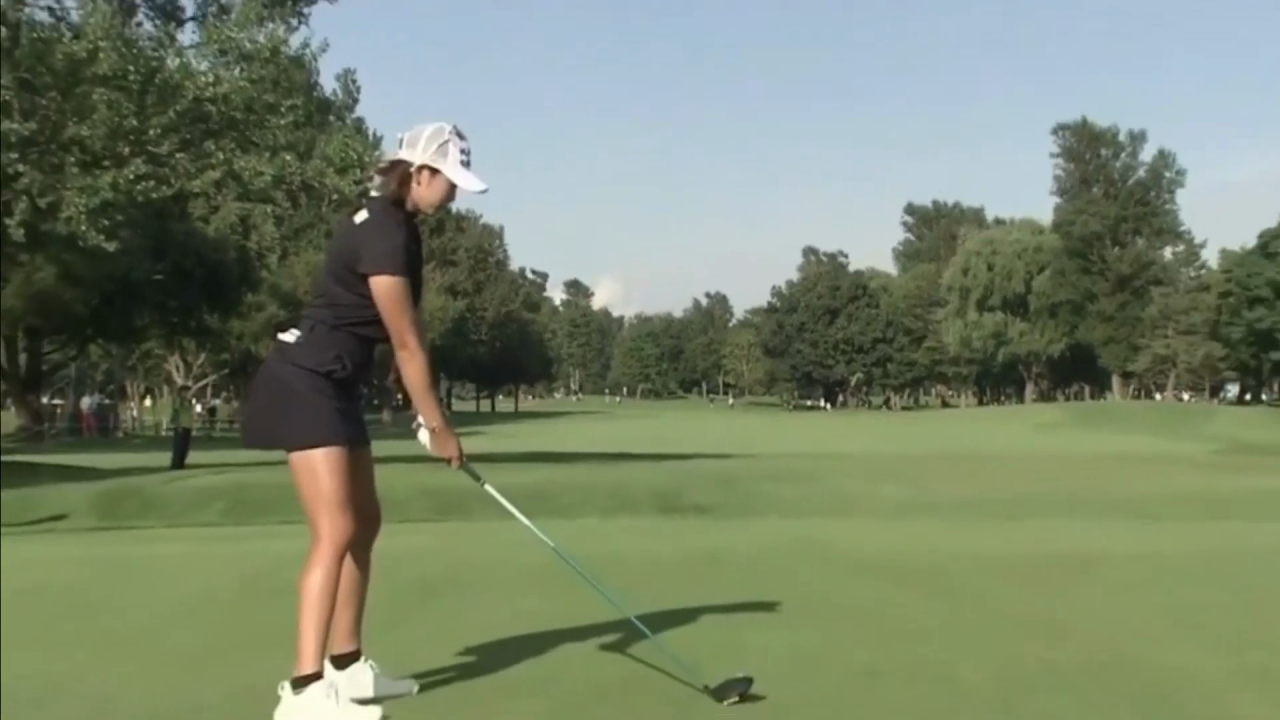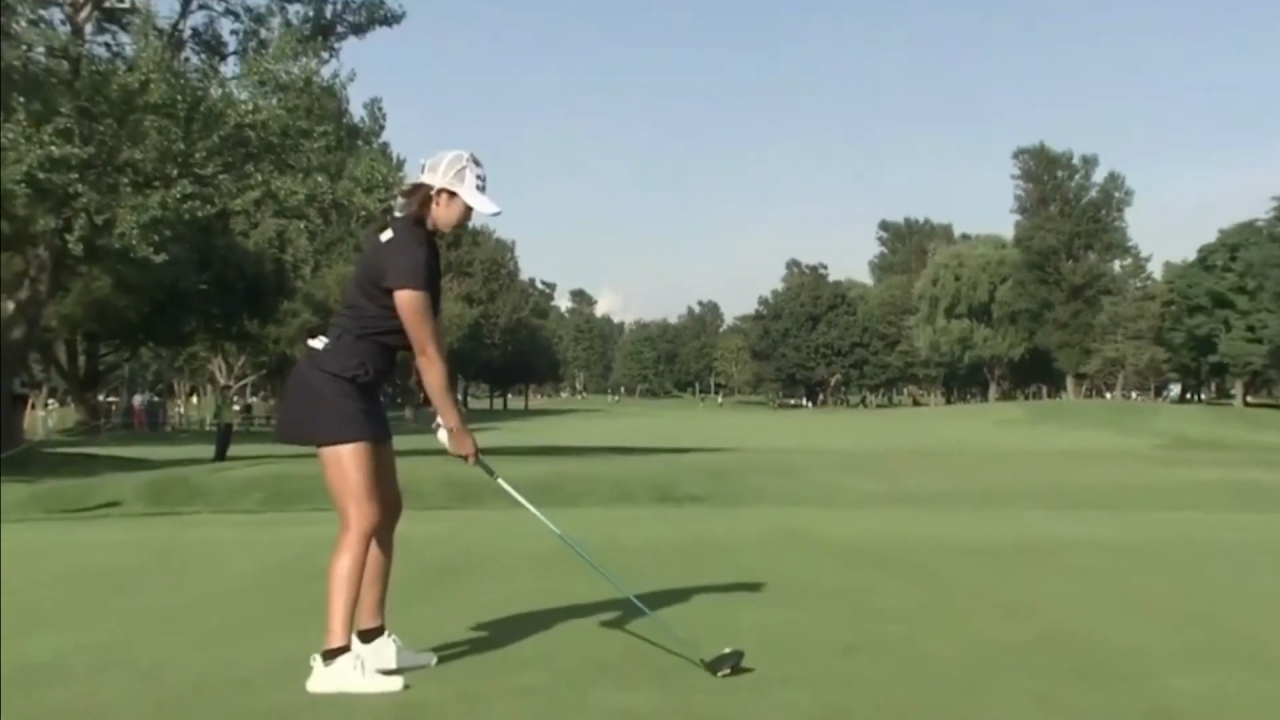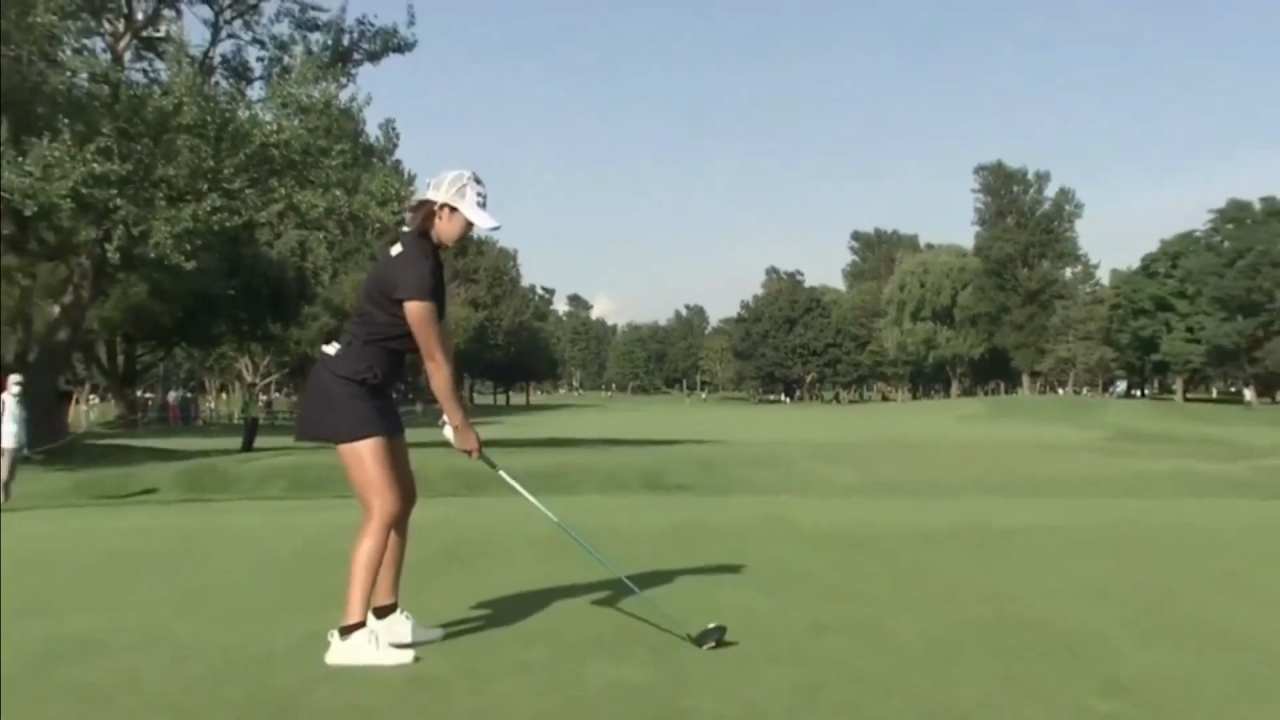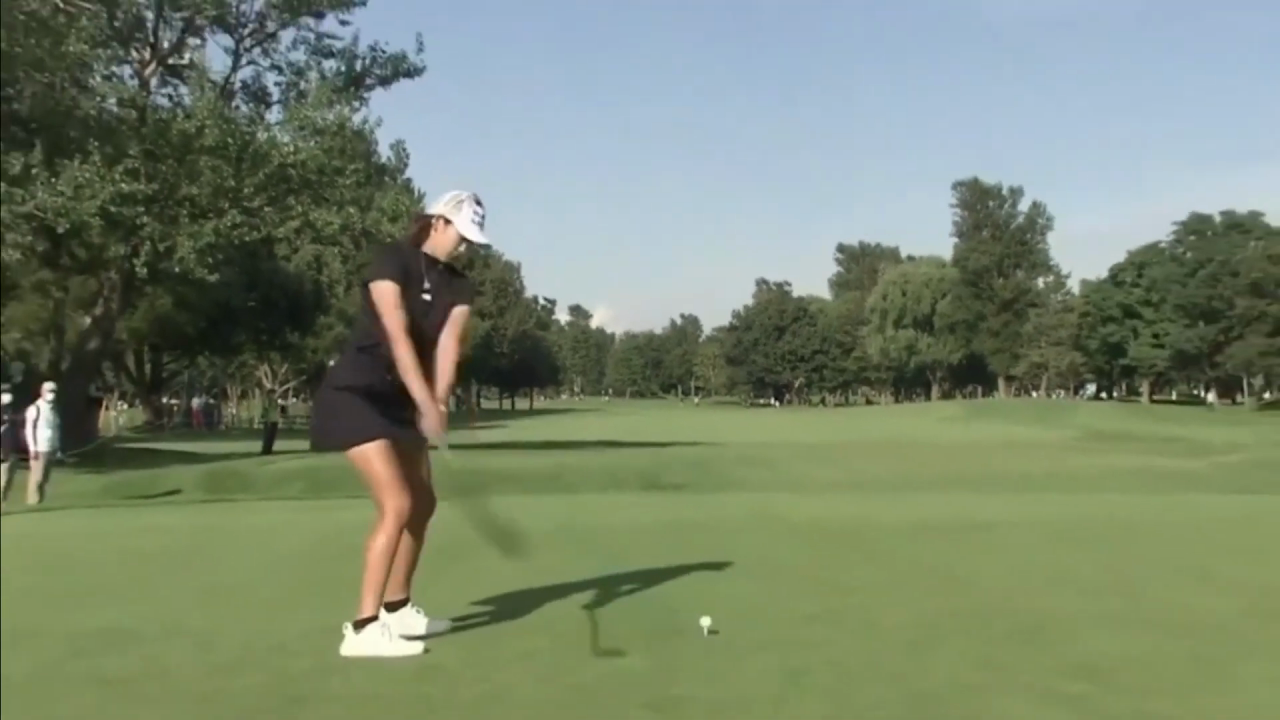
dt=0.5s
person 1, frame 1
left shoulder: (392, 223)
right shoulder: (385, 233)
left elbow: (404, 337)
right elbow: (407, 343)
left wrist: (429, 415)
right wrist: (438, 426)
left hip: (332, 385)
right hip: (307, 384)
left knee: (364, 523)
right knee: (335, 532)
left ankle: (346, 666)
person 1, frame 2
left shoulder: (415, 241)
right shoulder: (407, 251)
left elbow: (427, 344)
right elbow: (426, 351)
left wrist: (447, 415)
right wrist: (455, 426)
left hip: (357, 386)
right hip: (333, 385)
left knee: (386, 511)
right knee: (362, 519)
left ankle: (371, 640)
right ankle: (334, 660)
person 1, frame 3
left shoulder: (423, 255)
right shoulder: (414, 265)
left elbow: (440, 344)
right elbow: (434, 357)
left wrist: (455, 412)
right wrist: (461, 424)
left hip: (370, 388)
right hip: (346, 388)
left knee: (403, 499)
right knee: (384, 508)
left ankle: (386, 617)
right ankle: (351, 634)
person 1, frame 4
left shoulder: (458, 285)
right shoulder: (391, 258)
left elbow: (448, 349)
right elbow: (397, 338)
left wrist: (437, 404)
right wrist: (427, 404)
left hip: (394, 399)
right hip: (353, 394)
left knee: (422, 503)
right knee: (397, 506)
left ankle: (396, 609)
